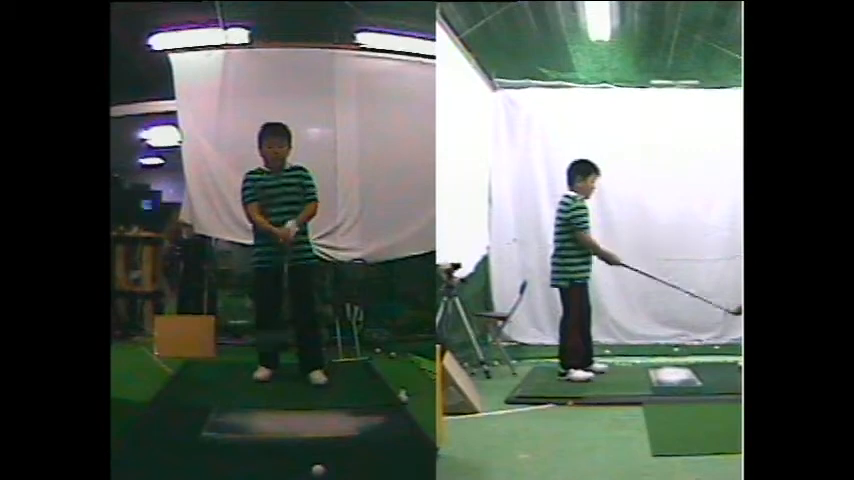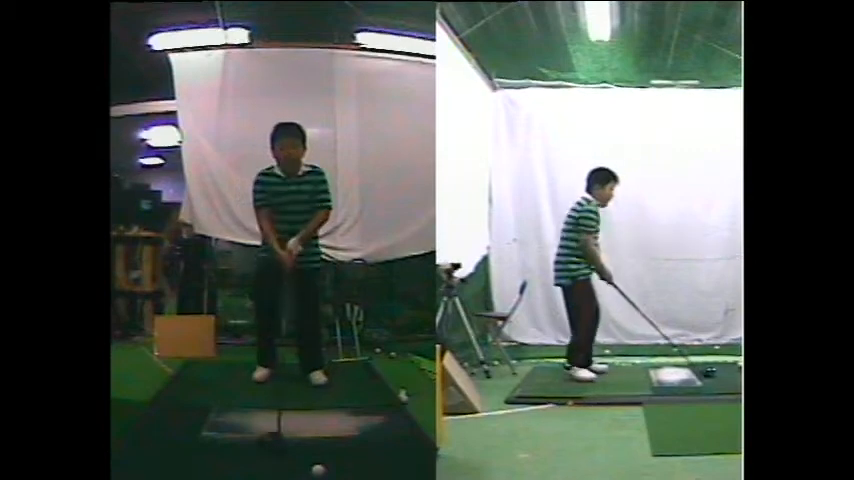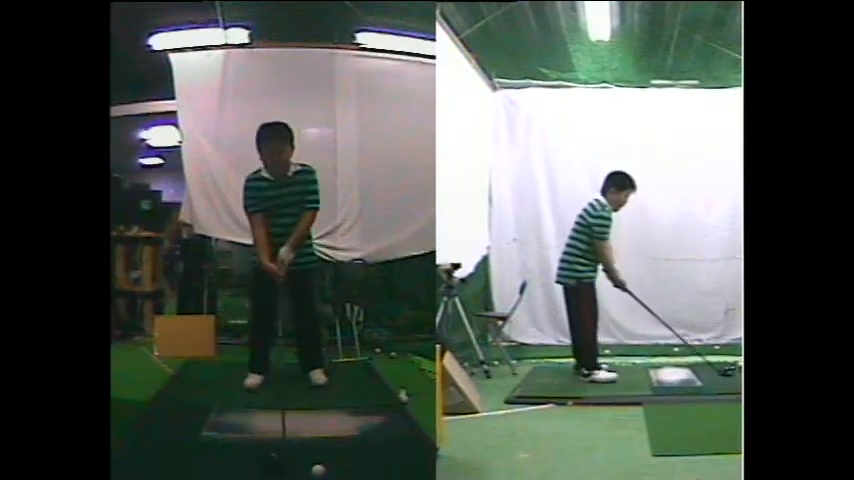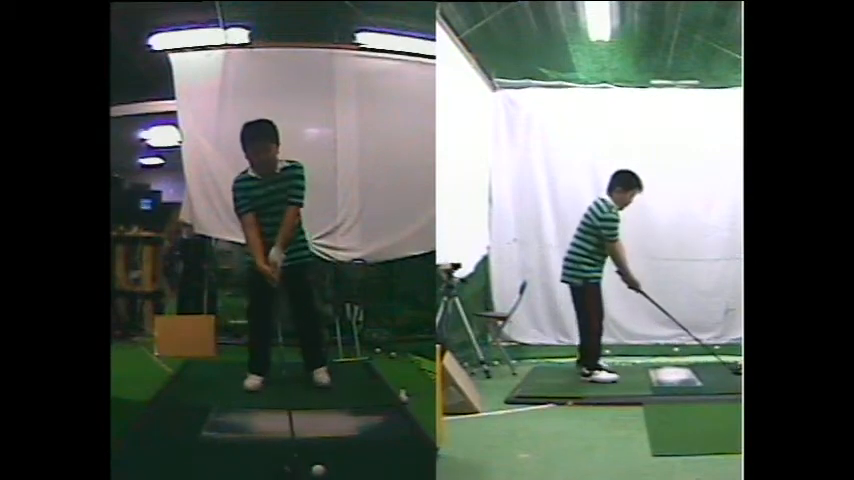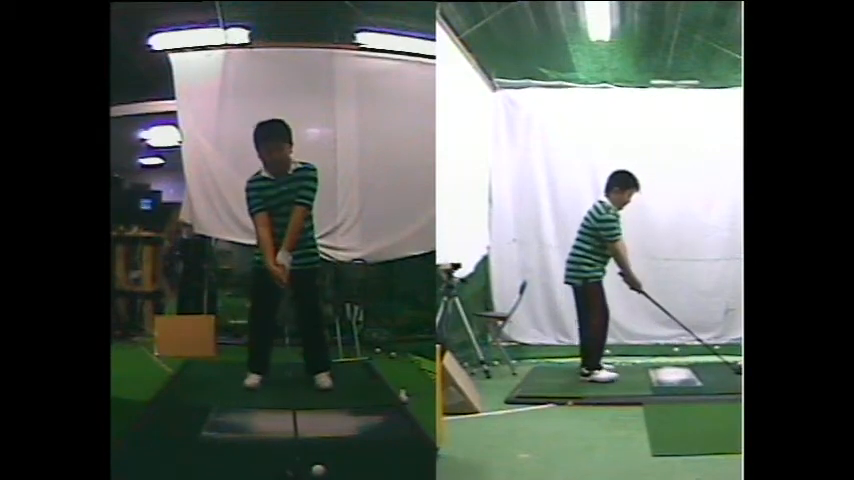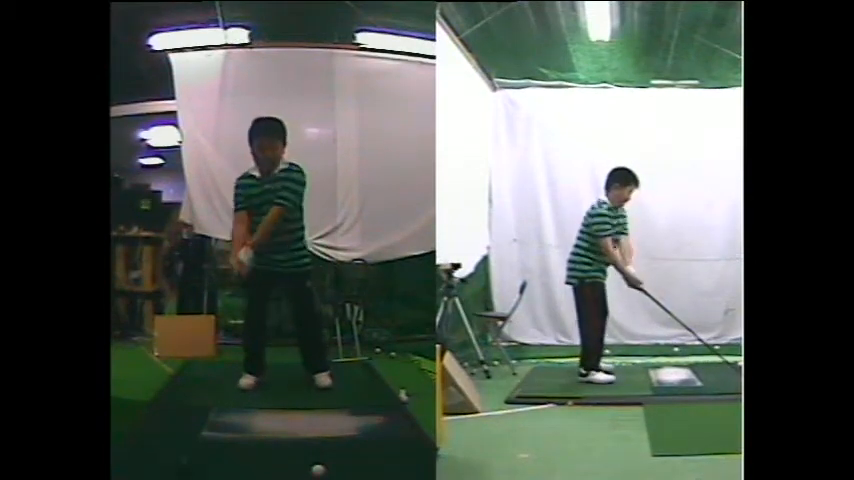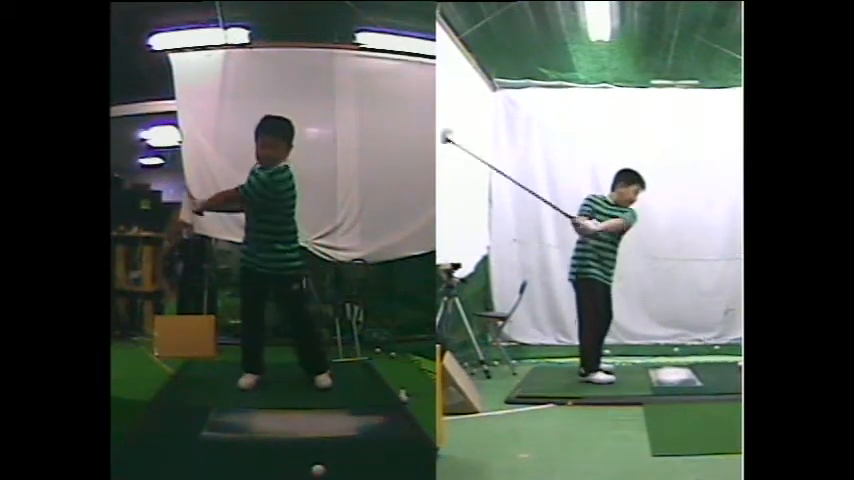
dt=0.3s
person 1, frame 1
left shoulder: (301, 173)
right shoulder: (252, 178)
left elbow: (312, 206)
right elbow: (253, 213)
left wrist: (294, 224)
right wrist: (275, 231)
left hip: (300, 254)
right hip: (265, 255)
left knee: (305, 310)
right knee: (267, 312)
left ankle: (313, 365)
right ankle: (267, 363)
person 1, frame 2
left shoulder: (317, 176)
right shoulder: (264, 179)
left elbow: (323, 213)
right elbow: (264, 218)
left wrist: (297, 243)
right wrist: (278, 250)
left hip: (307, 254)
right hip: (271, 254)
left knee: (308, 312)
right knee: (265, 308)
left ankle: (313, 365)
right ankle: (265, 362)
person 1, frame 3
left shoulder: (307, 175)
right shoulder: (253, 182)
left elbow: (309, 215)
right elbow: (257, 224)
left wrist: (288, 250)
right wrist: (266, 260)
left hip: (301, 256)
right hip: (265, 259)
left knee: (306, 312)
right knee: (261, 314)
left ankle: (313, 365)
right ankle: (257, 369)
person 1, frame 4
left shoulder: (294, 170)
right shoulder: (241, 184)
left elbow: (291, 213)
right elbow: (250, 225)
left wrist: (277, 251)
right wrist: (260, 262)
left hip: (295, 255)
right hip: (259, 259)
left knee: (306, 311)
right knee: (259, 315)
left ankle: (317, 365)
right ankle: (257, 369)
person 1, frame 5
left shoulder: (307, 173)
right shoulder: (254, 184)
left elbow: (299, 215)
right elbow: (262, 225)
left wrist: (286, 254)
right wrist: (271, 263)
left hip: (304, 259)
right hip: (266, 261)
left knee: (310, 316)
right knee: (261, 316)
left ankle: (320, 369)
right ankle: (257, 369)
person 1, frame 6
left shoulder: (294, 175)
right shoulder: (245, 181)
left elbow: (276, 215)
right elbow: (241, 221)
left wrist: (248, 248)
right wrist: (237, 253)
left hip: (294, 260)
right hip: (259, 262)
left knee: (306, 315)
right knee: (254, 317)
left ankle: (318, 367)
right ankle: (253, 369)
person 1, frame 7
left shoulder: (278, 177)
right shoulder: (259, 172)
left elbow: (235, 197)
right elbow: (239, 202)
left wrist: (204, 204)
right wrist: (211, 205)
left hip: (284, 263)
right hip: (253, 260)
left knee: (298, 317)
right knee: (251, 317)
left ankle: (318, 368)
right ankle: (252, 368)
person 2, frame 1
left shoulder: (568, 202)
right shoulder: (576, 205)
right elbow: (584, 239)
left wrist: (601, 253)
right wrist: (607, 255)
left hip: (574, 272)
right hip: (571, 273)
left knee: (582, 316)
right knee: (573, 318)
left ankle: (585, 361)
right ankle: (568, 367)
person 2, frame 2
left shoulder: (586, 206)
right shoulder: (589, 208)
left elbow: (592, 244)
right elbow: (586, 244)
left wrist: (599, 268)
right wrist: (602, 269)
left hip: (571, 271)
right hip: (575, 271)
left knee: (582, 316)
right knee: (588, 314)
left ankle: (583, 361)
right ankle: (574, 363)
person 2, frame 3
left shoulder: (597, 207)
right shoulder: (602, 212)
left elbow: (605, 246)
right elbow: (601, 249)
left wrist: (613, 271)
right wrist: (614, 276)
left hip: (573, 271)
right hip: (579, 273)
left knee: (580, 319)
right knee: (587, 319)
left ankle: (583, 362)
right ankle: (589, 368)
person 2, frame 4
left shoulder: (602, 205)
right shoulder: (608, 213)
left elbow: (616, 244)
right elbow: (613, 249)
left wrist: (624, 271)
right wrist: (629, 276)
left hip: (579, 270)
right hip: (584, 272)
left knee: (589, 317)
right knee: (593, 318)
left ankle: (587, 358)
right ankle: (590, 368)
person 2, frame 5
left shoulder: (607, 211)
right shoulder: (605, 214)
left elbow: (619, 244)
right elbow: (615, 249)
left wrist: (627, 273)
right wrist: (631, 276)
left hip: (584, 272)
right hip: (585, 273)
left knee: (592, 318)
right knee: (598, 317)
left ankle: (591, 361)
right ankle: (590, 368)
person 2, frame 6
left shoulder: (620, 214)
right shoulder: (600, 210)
left elbow: (624, 242)
right elbow: (606, 247)
left wrist: (629, 267)
right wrist: (625, 271)
left hip: (596, 273)
right hip: (585, 272)
left knee: (599, 317)
right knee: (592, 319)
left ankle: (592, 361)
right ankle: (587, 369)
person 2, frame 7
left shoulder: (629, 214)
right shoulder: (592, 201)
left elbow: (617, 224)
right elbow: (580, 223)
left wrist: (597, 227)
right wrist: (580, 224)
left hip: (604, 273)
right hip: (586, 270)
left knee: (604, 318)
right knee: (592, 319)
left ankle: (592, 361)
right ankle: (588, 369)
